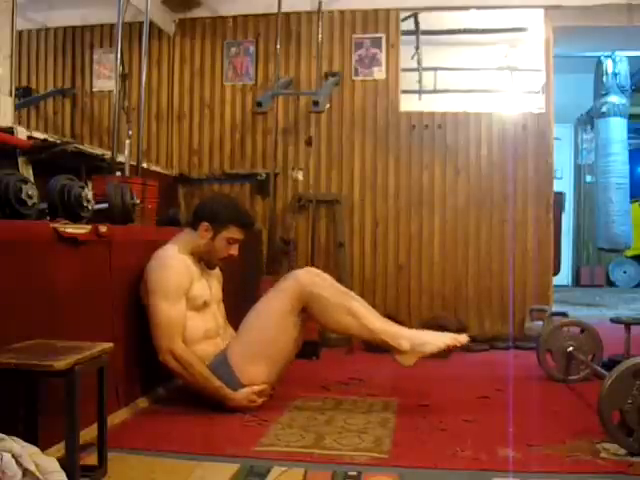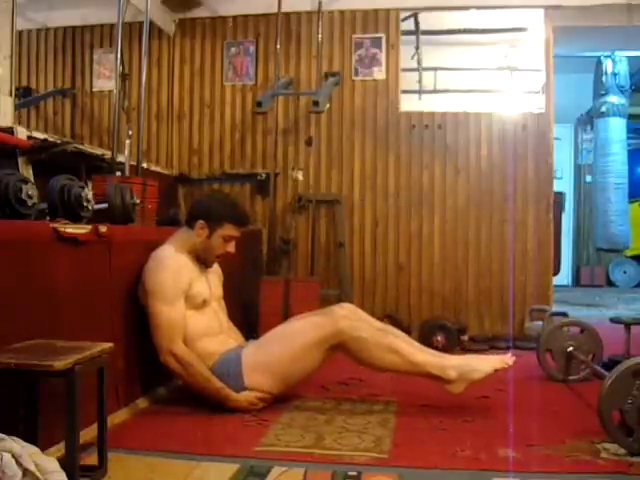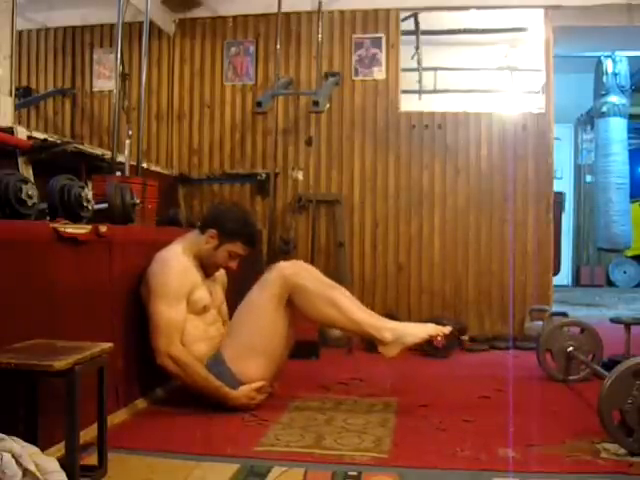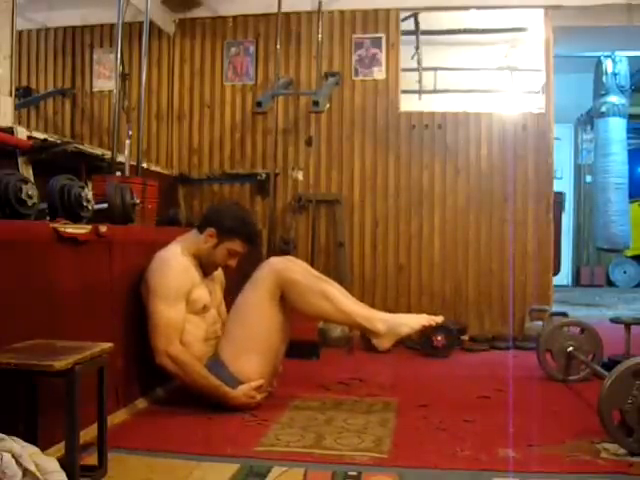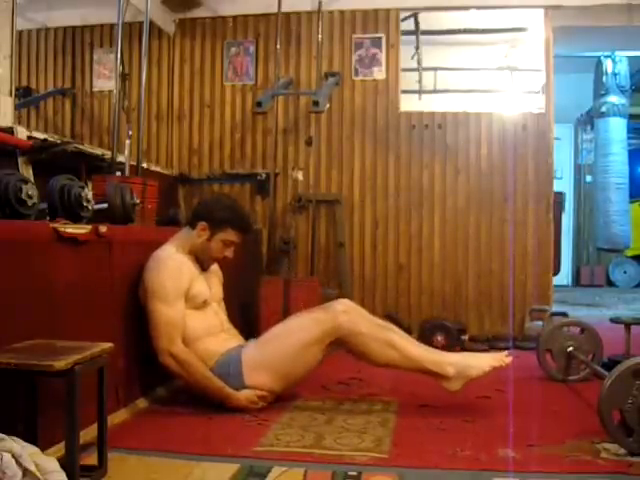
dt=1s
person 1, frame 1
left shoulder: (207, 265)
right shoulder: (169, 265)
right elbow: (169, 350)
left wrist: (262, 361)
right wrist: (228, 396)
left hip: (232, 366)
right hip: (224, 376)
left knee: (308, 282)
right knee: (303, 283)
left ankle: (399, 340)
right ankle: (403, 341)
person 1, frame 2
left shoulder: (207, 265)
right shoulder: (166, 266)
right elbow: (171, 351)
left wrist: (257, 357)
right wrist: (229, 397)
left hip: (237, 360)
right hip: (225, 375)
left knee: (343, 313)
right knee: (339, 324)
left ankle: (445, 365)
right ankle: (448, 370)
person 1, frame 3
left shoulder: (211, 268)
right shoulder: (171, 267)
right elbow: (167, 354)
left wrist: (261, 363)
right wrist: (228, 395)
left hip: (230, 367)
right hip: (222, 376)
left knee: (296, 273)
right knee: (285, 274)
left ankle: (384, 332)
right ankle: (386, 333)
person 1, frame 4
left shoulder: (209, 268)
right shoulder: (171, 267)
right elbow: (166, 353)
left wrist: (264, 363)
right wrist: (227, 395)
left hip: (230, 369)
right hip: (222, 377)
left knee: (288, 270)
right knee: (276, 270)
left ankle: (378, 325)
right ankle: (380, 325)
person 1, frame 5
left shoulder: (207, 266)
right shoulder: (166, 266)
right elbow: (169, 351)
left wrist: (258, 357)
right wrist: (228, 396)
left hip: (237, 360)
right hip: (228, 374)
left knee: (340, 311)
right knee: (339, 317)
left ankle: (443, 365)
right ankle: (447, 367)
